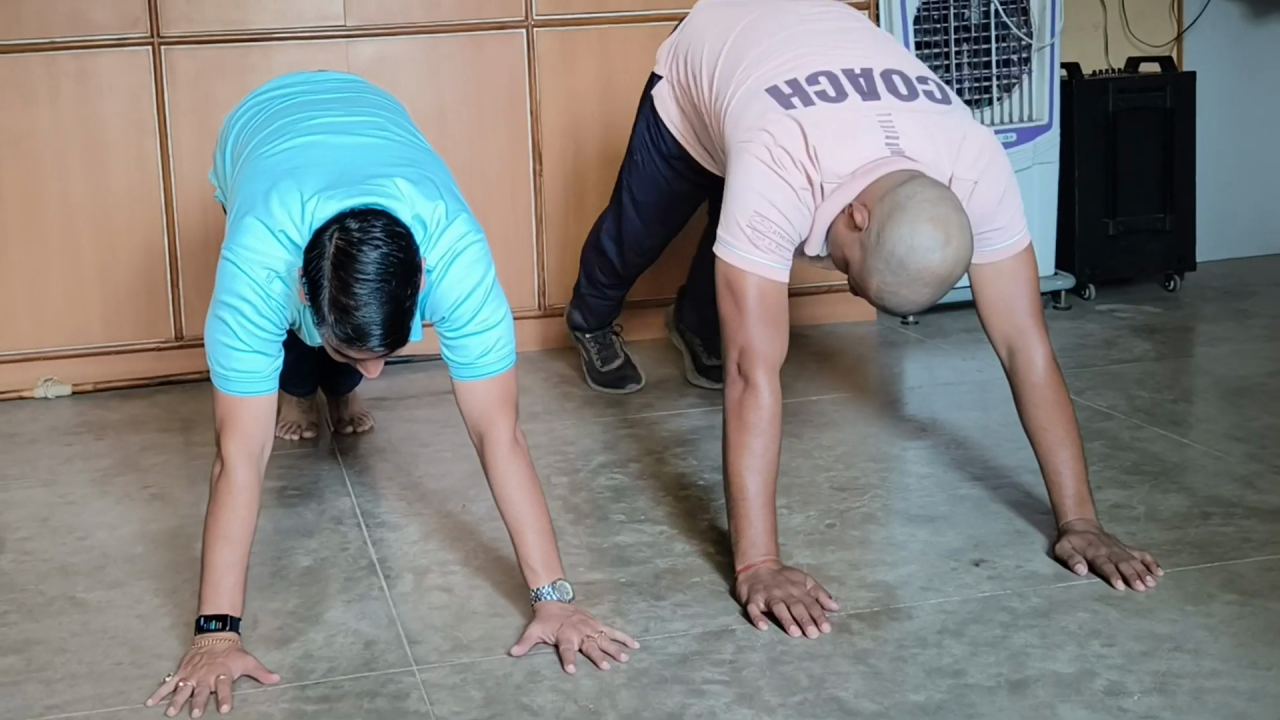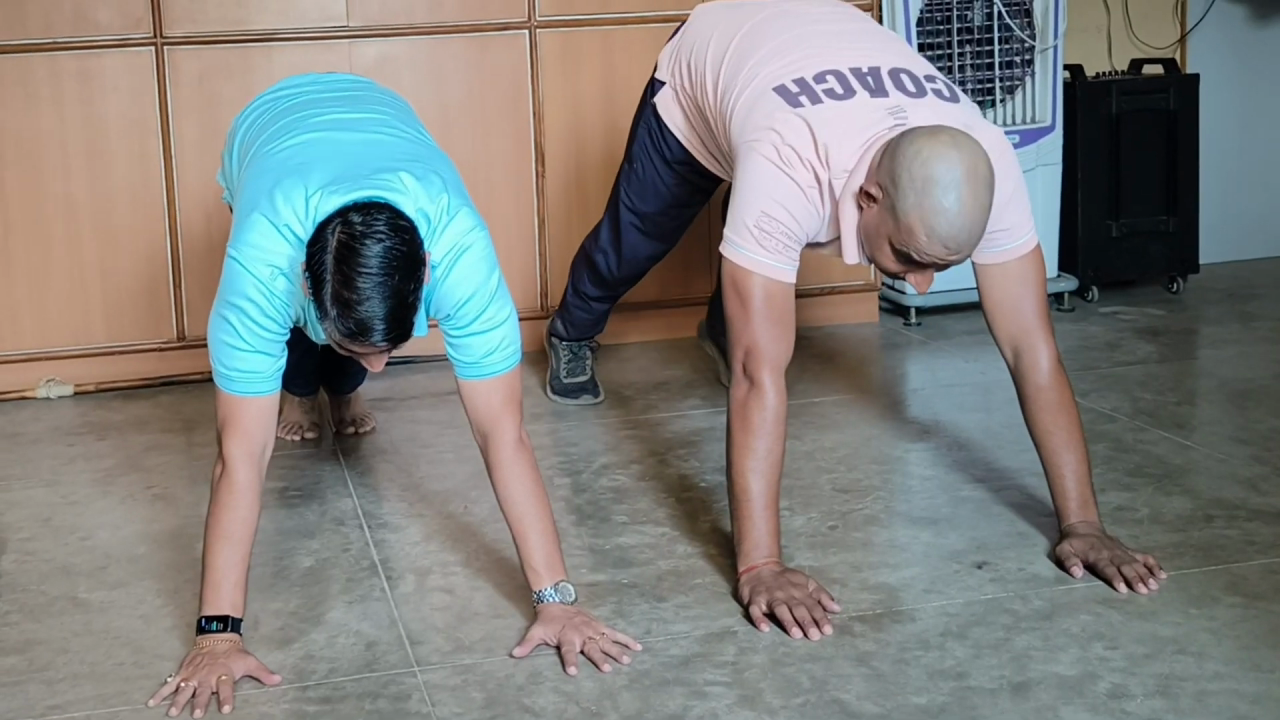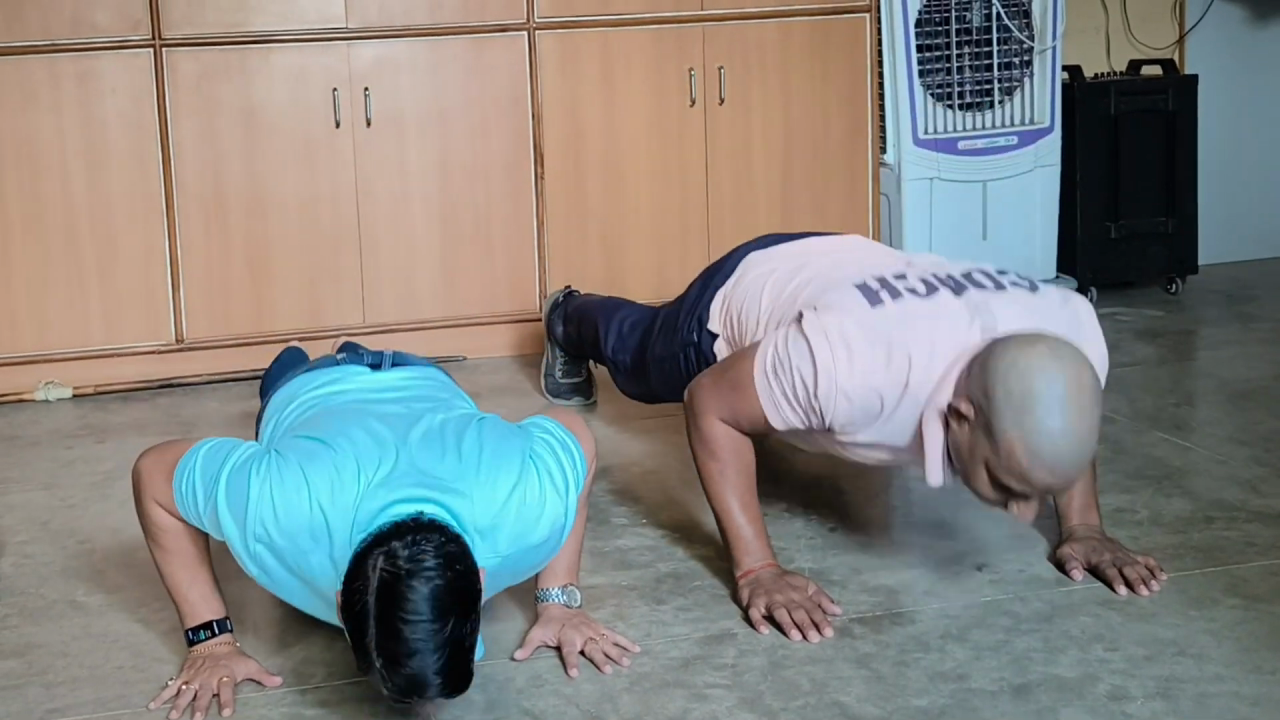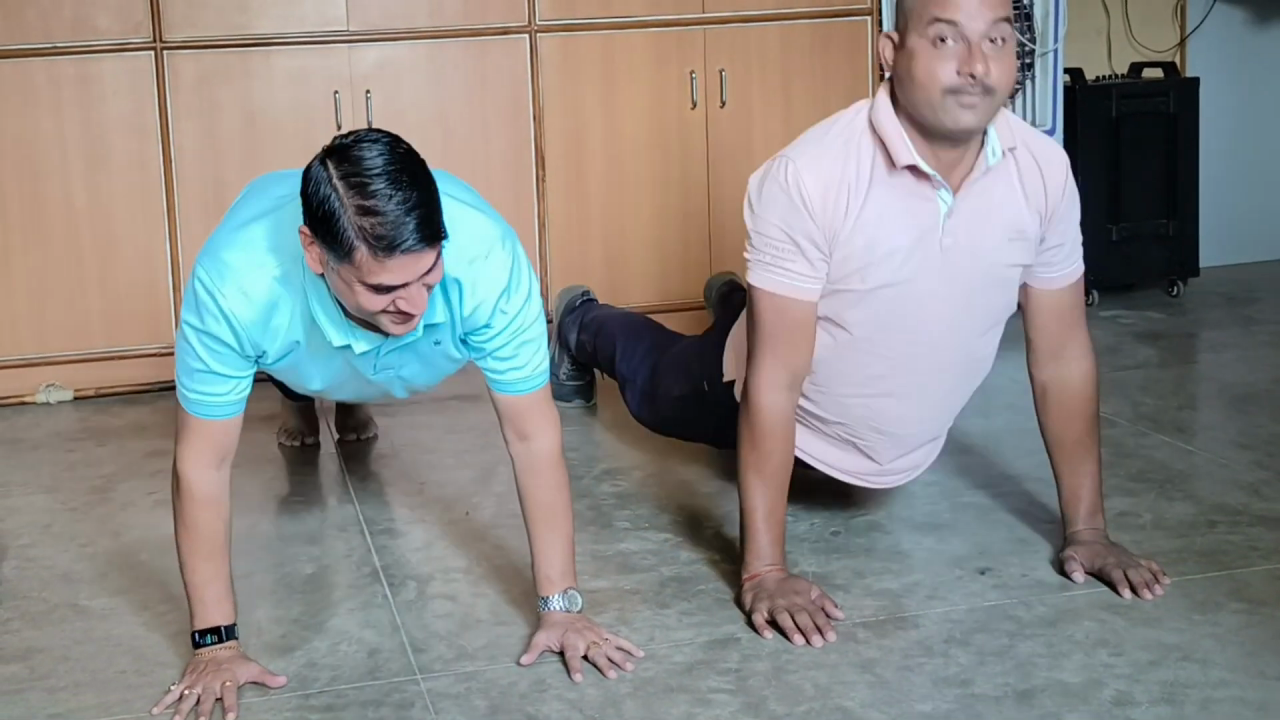
dt=0.7s
person 1, frame 1
left shoulder: (976, 168)
right shoulder: (780, 173)
left elbow: (1025, 345)
right elbow: (755, 373)
left wrist: (1079, 520)
right wrist: (756, 564)
right hip: (705, 54)
left knee: (736, 244)
right knee: (636, 232)
left ankle: (698, 326)
right ankle: (594, 326)
person 1, frame 2
left shoulder: (987, 163)
right shoulder: (789, 170)
left elbow: (1032, 348)
right elbow: (760, 375)
left wrist: (1082, 525)
right wrist: (759, 565)
left knee: (763, 260)
right knee: (631, 243)
left ankle: (723, 328)
right ankle: (571, 336)
person 1, frame 3
left shoulder: (1077, 338)
right shoulder: (852, 372)
right elbow: (703, 405)
left wrist: (1082, 527)
right wrist: (755, 568)
left hip: (849, 265)
right hip: (749, 292)
right knee: (639, 357)
right ankle: (570, 320)
person 1, frame 4
left shoulder: (1043, 173)
right shoulder: (806, 179)
left elbow: (1063, 358)
right elbow: (771, 381)
left wrist: (1086, 528)
right wrist: (763, 572)
right hip: (774, 407)
right knee: (655, 390)
right ankle: (582, 328)
person 2, frame 1
left shoulder: (457, 255)
right shoulder: (258, 265)
left elbow: (497, 431)
right elbow: (241, 456)
left wrist: (553, 595)
right wrist: (217, 630)
left knee: (345, 368)
right knee: (296, 363)
left ankle: (338, 393)
right ankle: (295, 390)
person 2, frame 2
left shoulder: (459, 250)
right shoulder: (264, 259)
left elbow: (502, 433)
right elbow: (242, 454)
left wrist: (555, 598)
right wrist: (218, 632)
left knee: (348, 366)
right knee: (299, 362)
left ankle: (340, 390)
right ankle: (298, 389)
person 2, frame 3
left shoulder: (526, 511)
right shoulder: (279, 521)
left elbow: (575, 431)
right elbow: (150, 475)
left wrist: (559, 598)
right wrist: (210, 636)
left hip: (428, 396)
right hip: (312, 409)
left ankle: (356, 365)
right ankle: (296, 370)
person 2, frame 4
left shoulder: (484, 250)
right shoulder: (236, 276)
left elbow: (533, 435)
right elbow: (201, 467)
left wrist: (561, 605)
right wrist: (215, 641)
left ankle: (355, 405)
right ankle: (299, 406)
